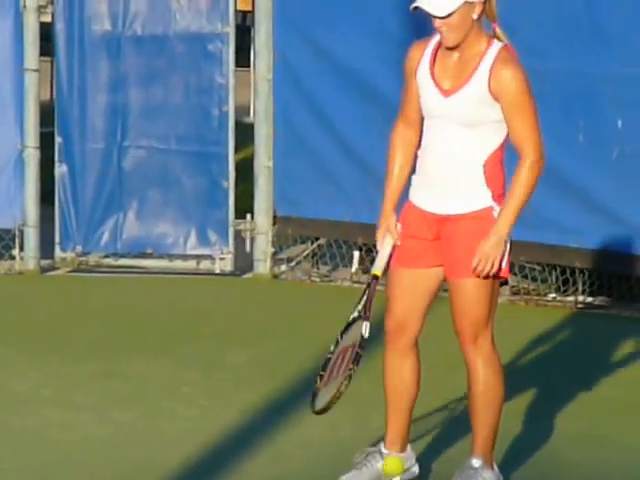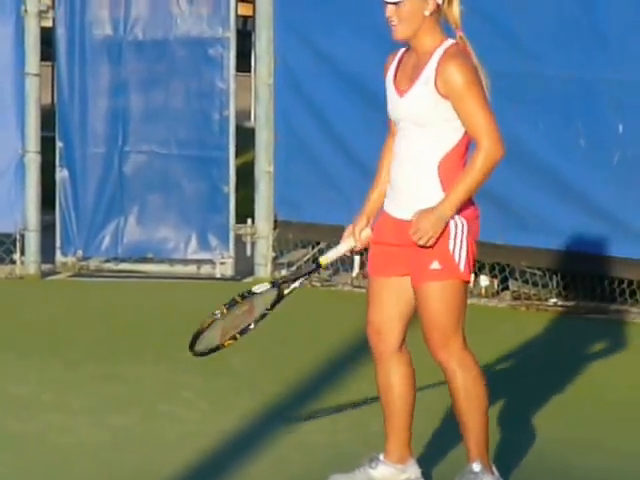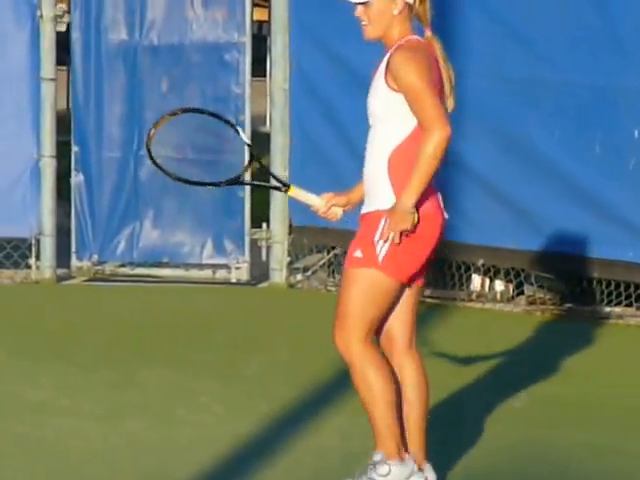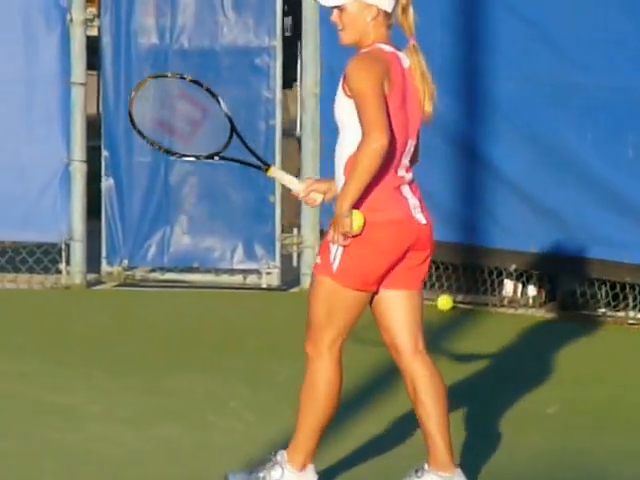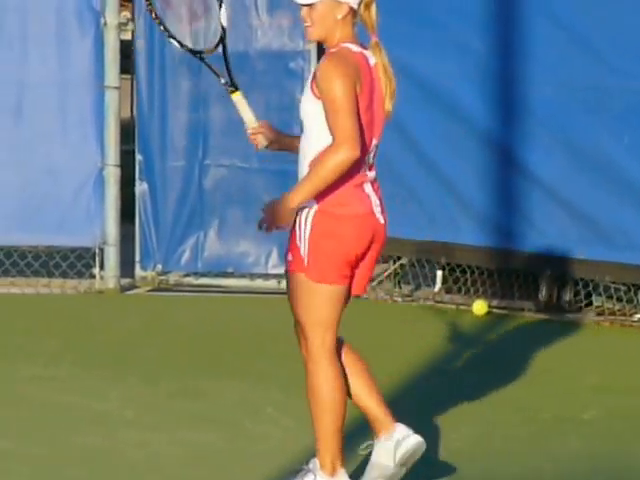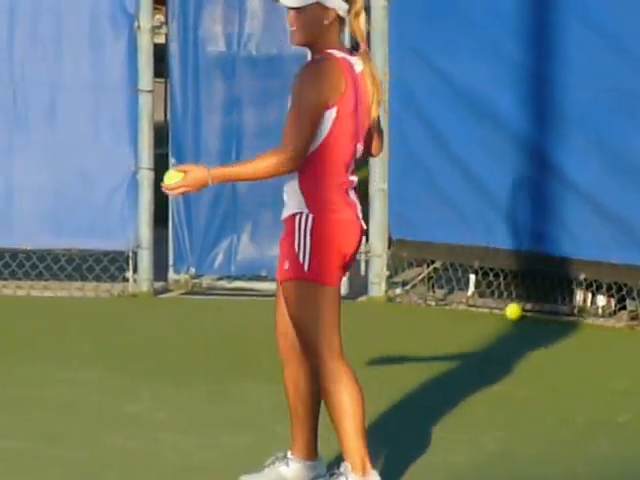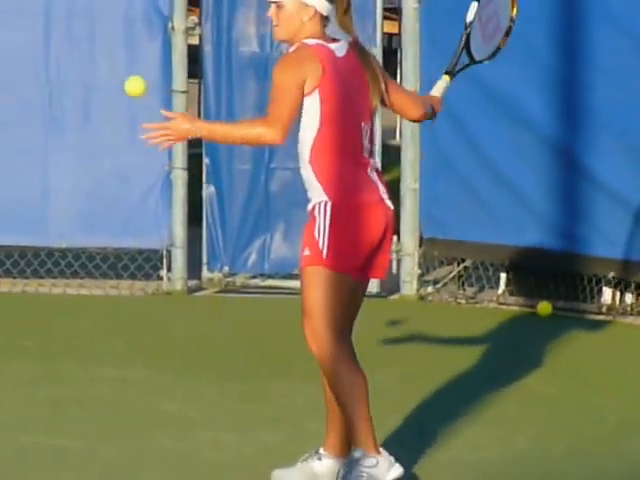
dt=0.4s
person 1, frame 1
left shoulder: (503, 69)
right shoulder: (420, 54)
left elbow: (532, 156)
left wrist: (501, 231)
right wrist: (388, 209)
left hip: (476, 220)
right hip: (421, 214)
left knee: (474, 342)
right knee: (398, 330)
person 1, frame 2
left shoulder: (454, 64)
right shoulder: (397, 63)
left elbow: (491, 148)
left wrist: (442, 211)
right wrist: (368, 211)
left hip: (444, 225)
right hip: (396, 221)
left knee: (447, 348)
right knee: (383, 338)
person 1, frame 3
left shoulder: (407, 56)
right shoulder: (408, 58)
left elbow: (438, 131)
left wrist: (406, 202)
right wrist: (354, 195)
left hip: (399, 221)
right hip: (388, 217)
left knee: (351, 338)
right knee: (396, 345)
person 1, frame 4
left shoulder: (364, 65)
right shoulder: (411, 67)
left elbow: (377, 140)
left wrist: (344, 204)
right wrist: (338, 186)
left hip: (370, 226)
right hip: (409, 221)
left knee: (321, 348)
right knee: (409, 351)
person 1, frame 5
left shoulder: (335, 64)
right shoulder: (373, 64)
left elbow: (346, 149)
left wrist: (291, 200)
right wrist: (284, 141)
left hip: (328, 219)
right hip: (365, 217)
left knee: (316, 350)
right knee: (322, 343)
right ankle: (391, 432)
person 1, frame 6
left shoulder: (319, 72)
right shoulder: (359, 70)
left elbow: (290, 158)
right elbow: (373, 146)
left wrist: (211, 176)
left hip: (315, 221)
right hip: (339, 219)
left knee: (326, 357)
right knee: (293, 346)
person 1, frame 7
left shoulder: (298, 60)
right shoulder: (356, 57)
left elbow: (275, 131)
right elbow: (415, 108)
left wrist: (196, 130)
right wrist: (430, 104)
left hip: (339, 209)
right hip: (371, 207)
left knee: (324, 339)
right knee: (333, 340)
